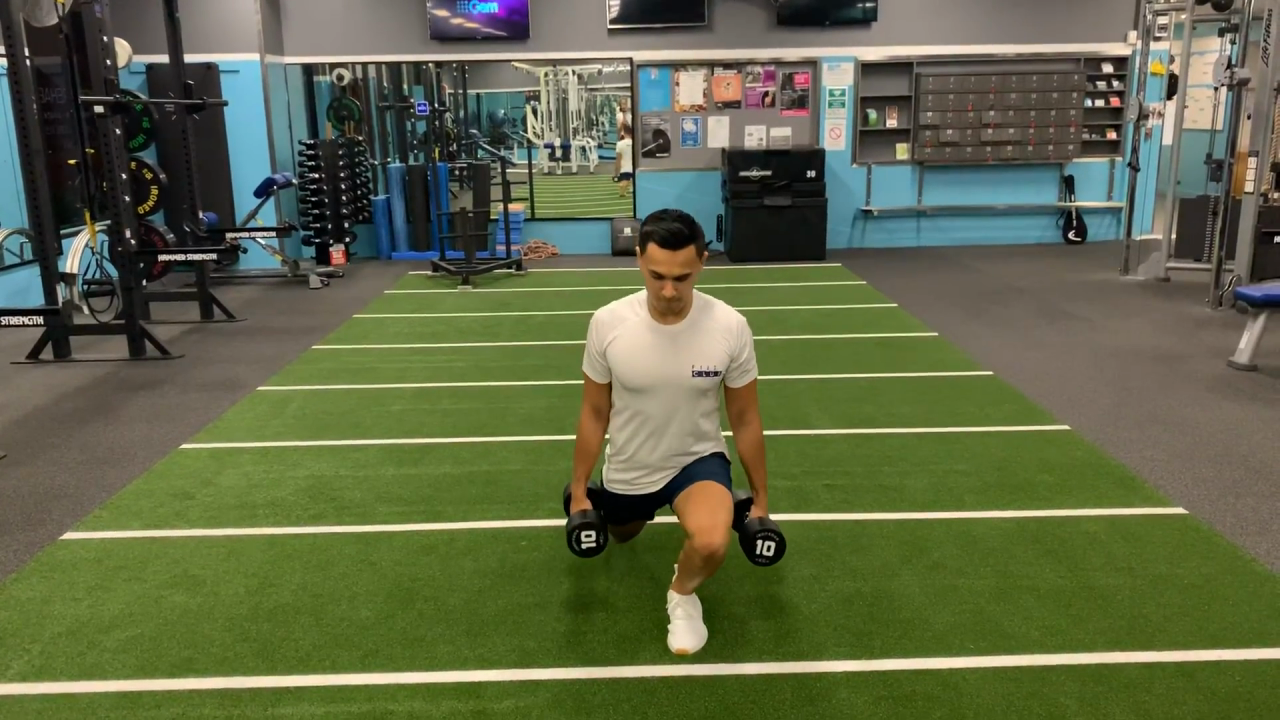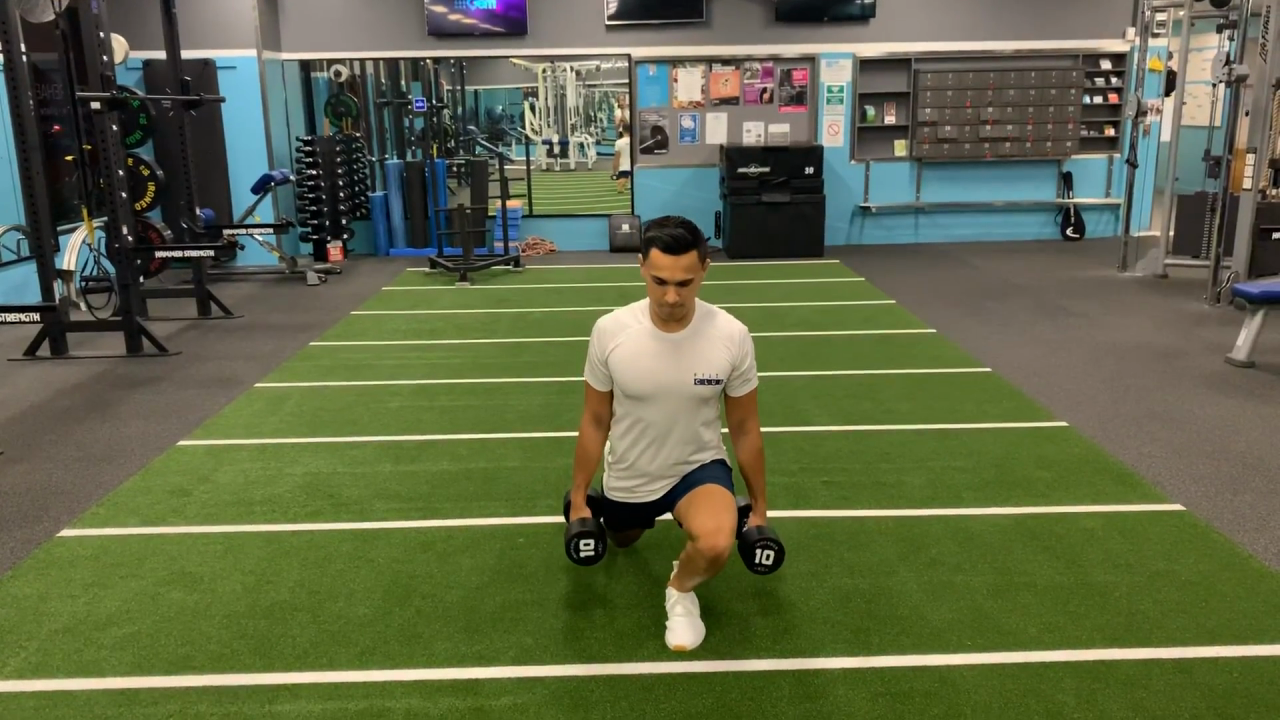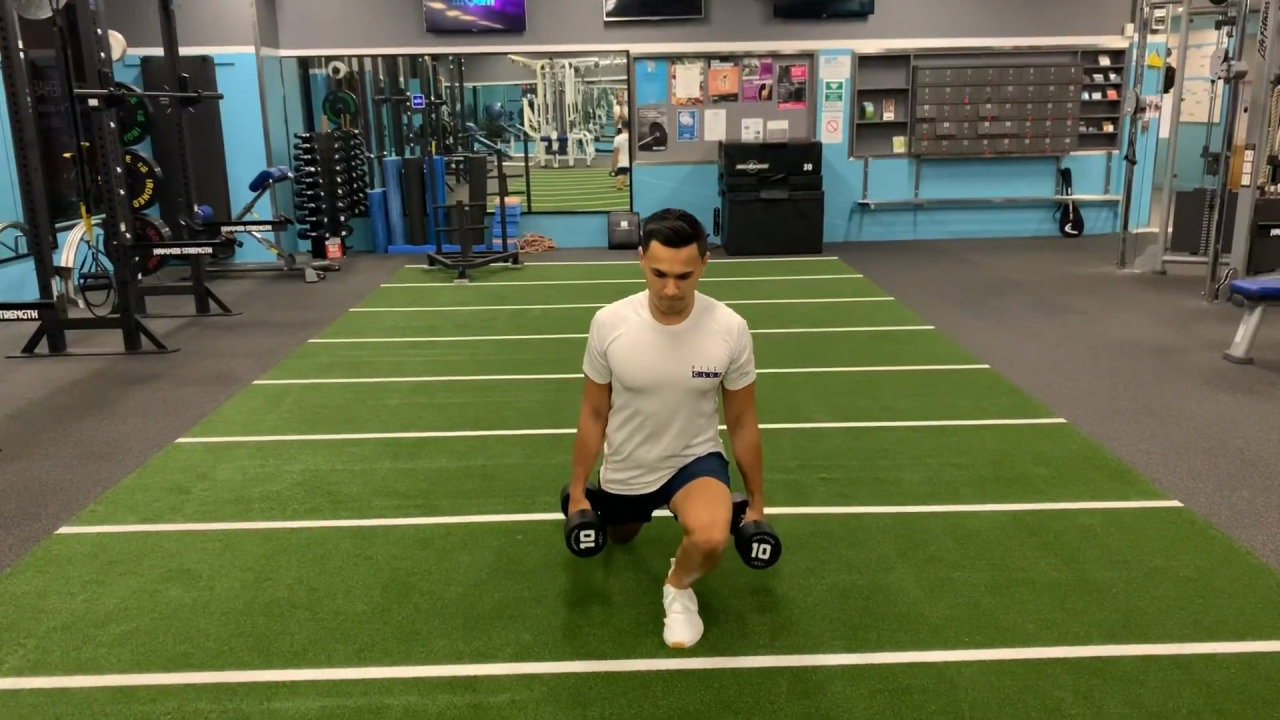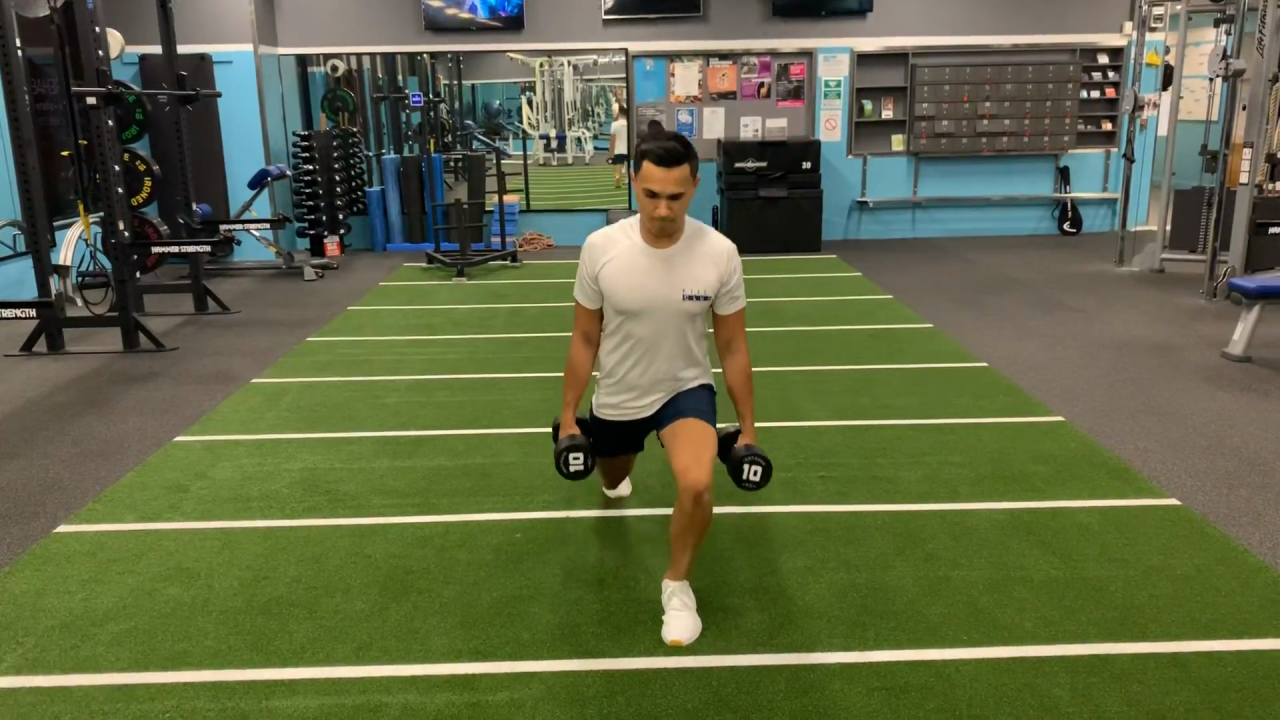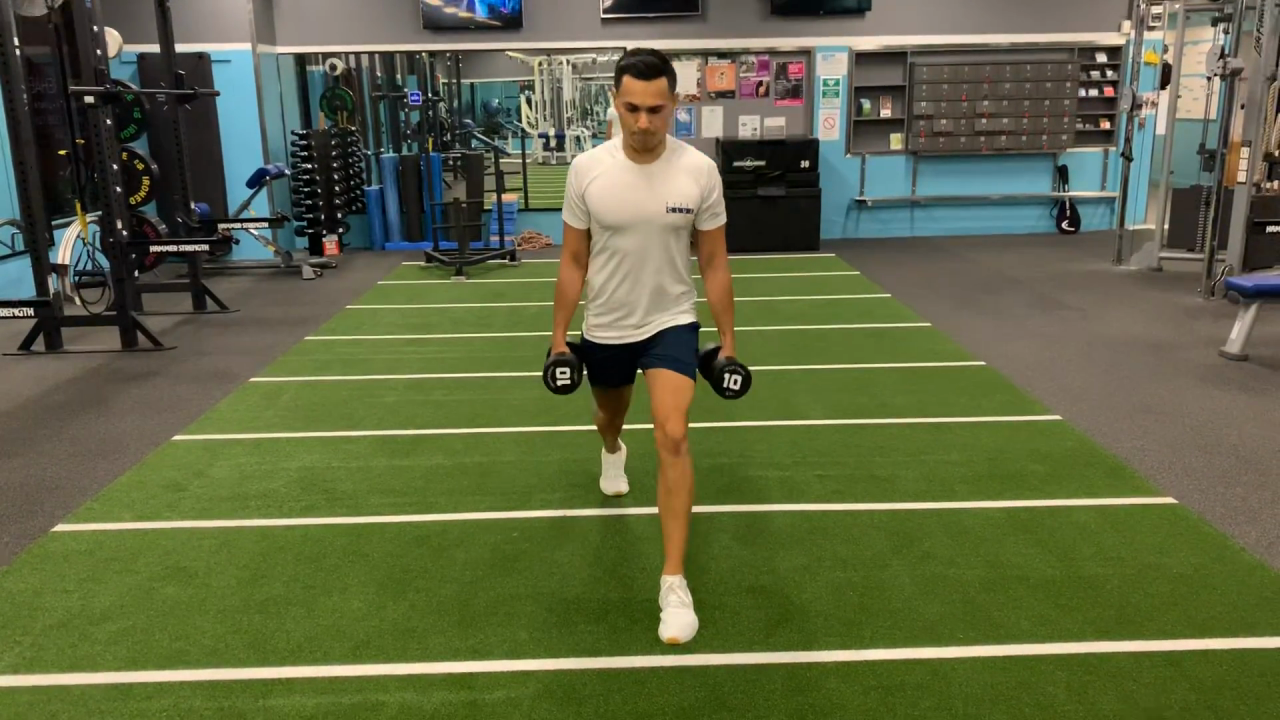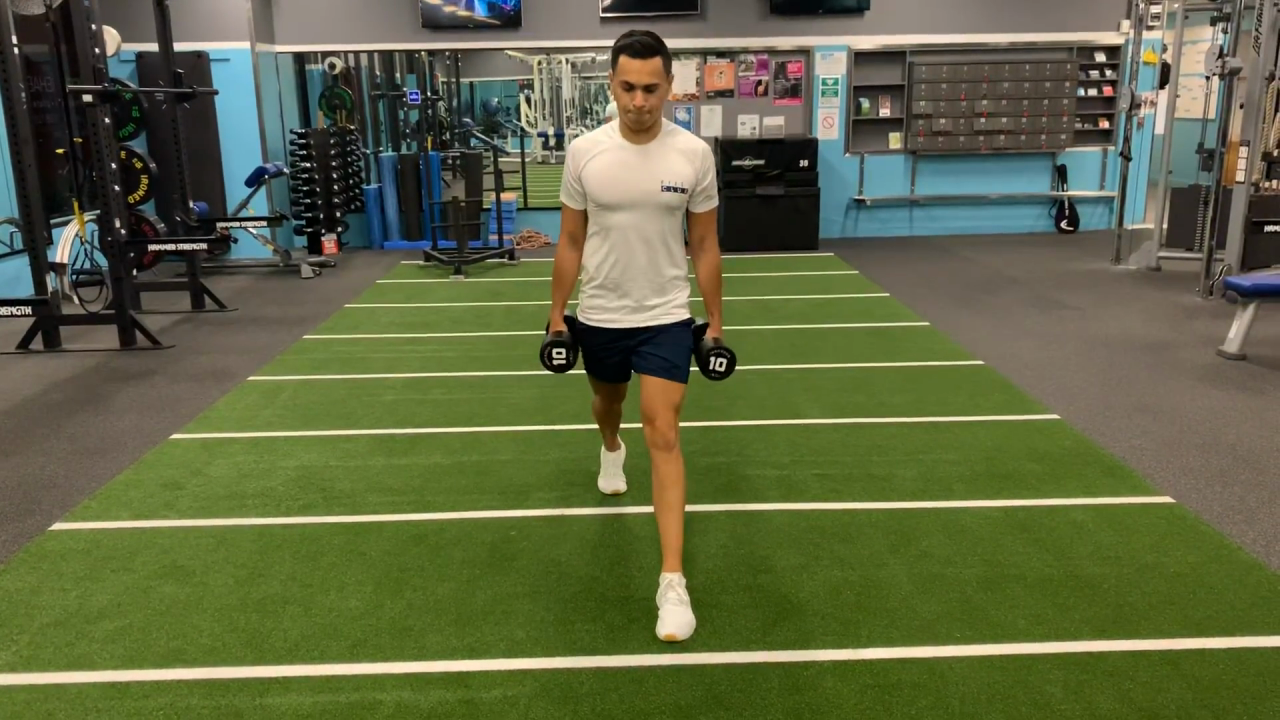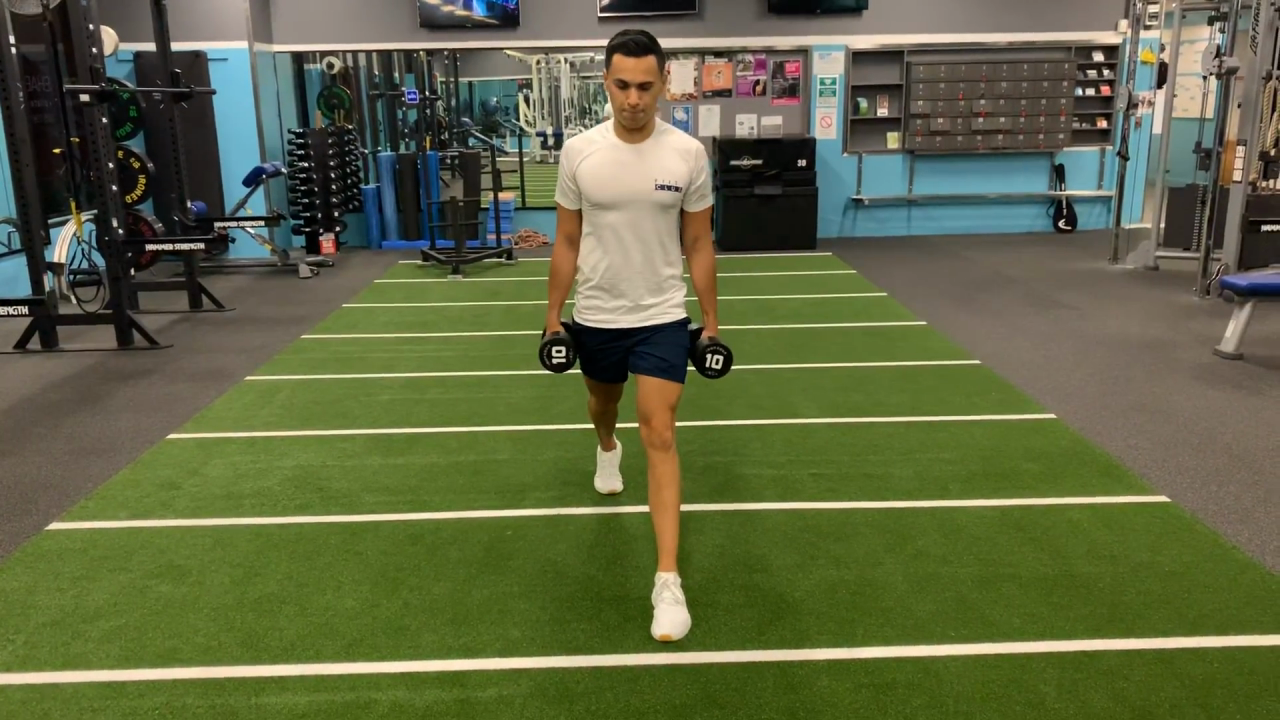
dt=0.4s
person 1, frame 1
left shoulder: (731, 327)
right shoulder: (608, 323)
left elbow: (745, 420)
right elbow: (594, 414)
left wrist: (760, 498)
right wrist: (579, 489)
left hip: (698, 459)
right hip: (628, 469)
left knee: (711, 543)
right knee: (623, 535)
left ankle: (682, 593)
right ankle: (640, 511)
person 1, frame 2
left shoulder: (732, 336)
right shoulder: (610, 331)
left elbow: (745, 428)
right elbow: (595, 421)
left wrist: (759, 506)
right wrist: (578, 498)
left hip: (699, 466)
right hip: (628, 477)
left knee: (716, 544)
right knee: (622, 541)
left ankle: (681, 589)
right ankle: (645, 515)
person 1, frame 3
left shoulder: (730, 329)
right shoulder: (609, 324)
left elbow: (742, 422)
right elbow: (593, 414)
left wrist: (756, 501)
right wrist: (577, 490)
left hip: (696, 458)
right hip: (626, 470)
left knee: (711, 537)
right knee: (619, 537)
left ankle: (678, 587)
right ankle: (639, 508)
person 1, frame 4
left shoulder: (719, 253)
right shoulder: (600, 248)
left elbow: (734, 347)
right elbow: (584, 340)
left wrist: (747, 426)
right wrist: (568, 415)
left hip: (687, 388)
right hip: (617, 398)
left knee: (696, 485)
right knee: (613, 477)
left ankle: (676, 583)
right ankle: (618, 472)
person 1, frame 5
left shoulder: (699, 170)
right shoulder: (587, 169)
left elbow: (715, 264)
right elbow: (574, 262)
left wrist: (728, 340)
right wrist: (558, 336)
left hip: (672, 323)
right hip: (605, 329)
left knee: (671, 438)
right knee: (609, 413)
left ankle: (673, 580)
right ankle: (612, 449)
person 1, frame 6
left shoulder: (694, 153)
right shoulder: (584, 151)
left elbow: (705, 246)
right elbow: (571, 242)
left wrist: (715, 321)
right wrist: (556, 314)
left hip: (667, 317)
right hip: (600, 316)
left knee: (662, 437)
right knee: (607, 402)
left ankle: (673, 581)
right ankle: (610, 450)
person 1, frame 7
left shoulder: (687, 152)
right shoulder: (579, 151)
left elbow: (699, 246)
right elbow: (567, 243)
left wrist: (711, 321)
right wrist: (553, 314)
left hip: (662, 317)
right hip: (596, 316)
left knee: (659, 436)
right knee: (603, 402)
left ankle: (668, 580)
right ankle: (606, 448)
